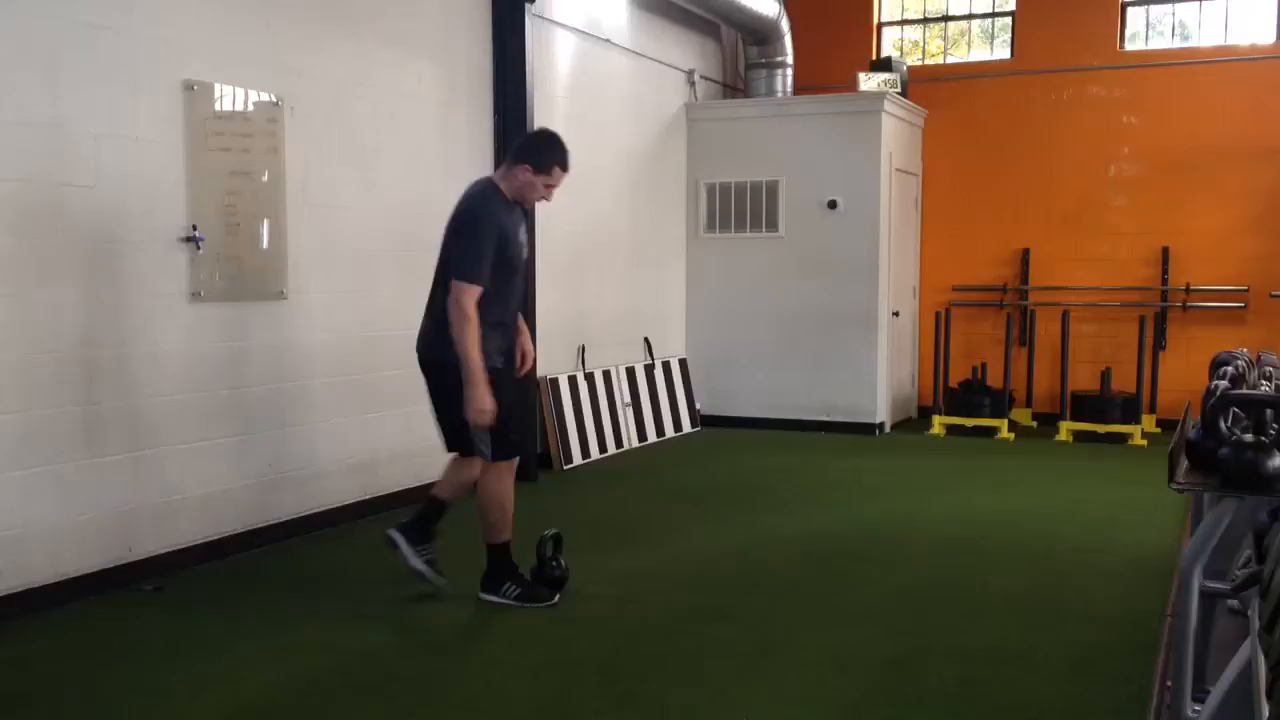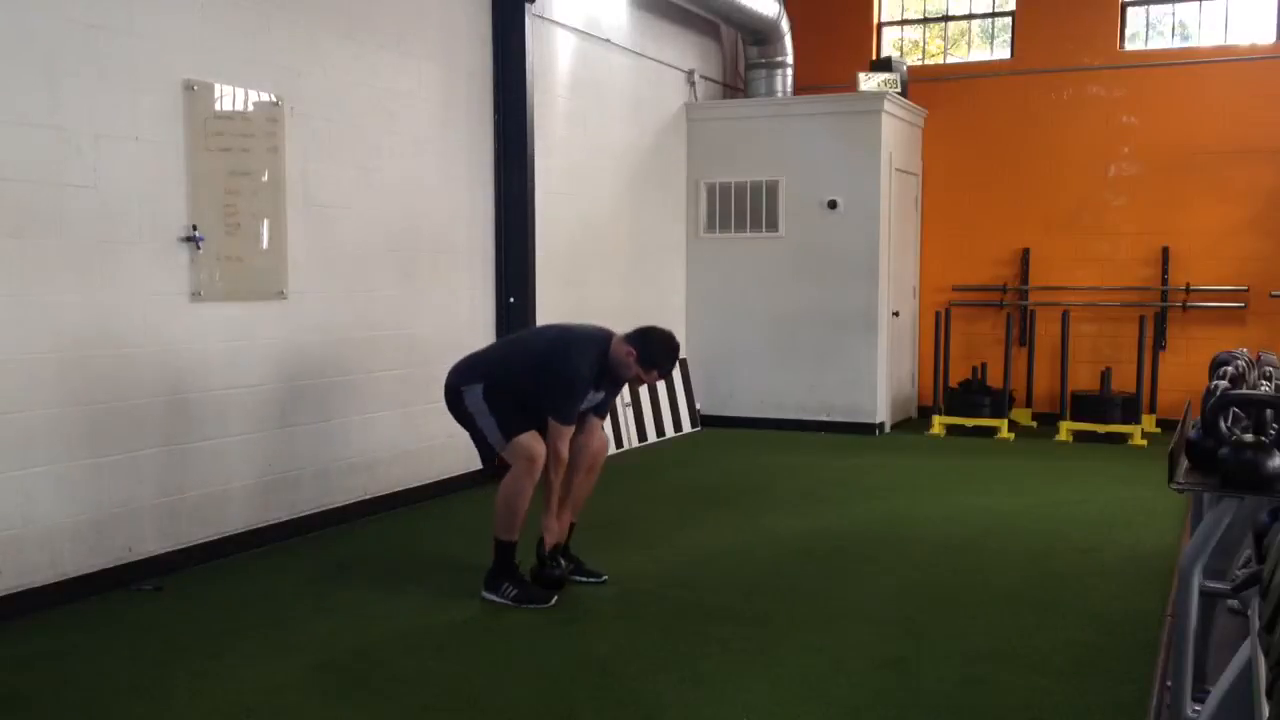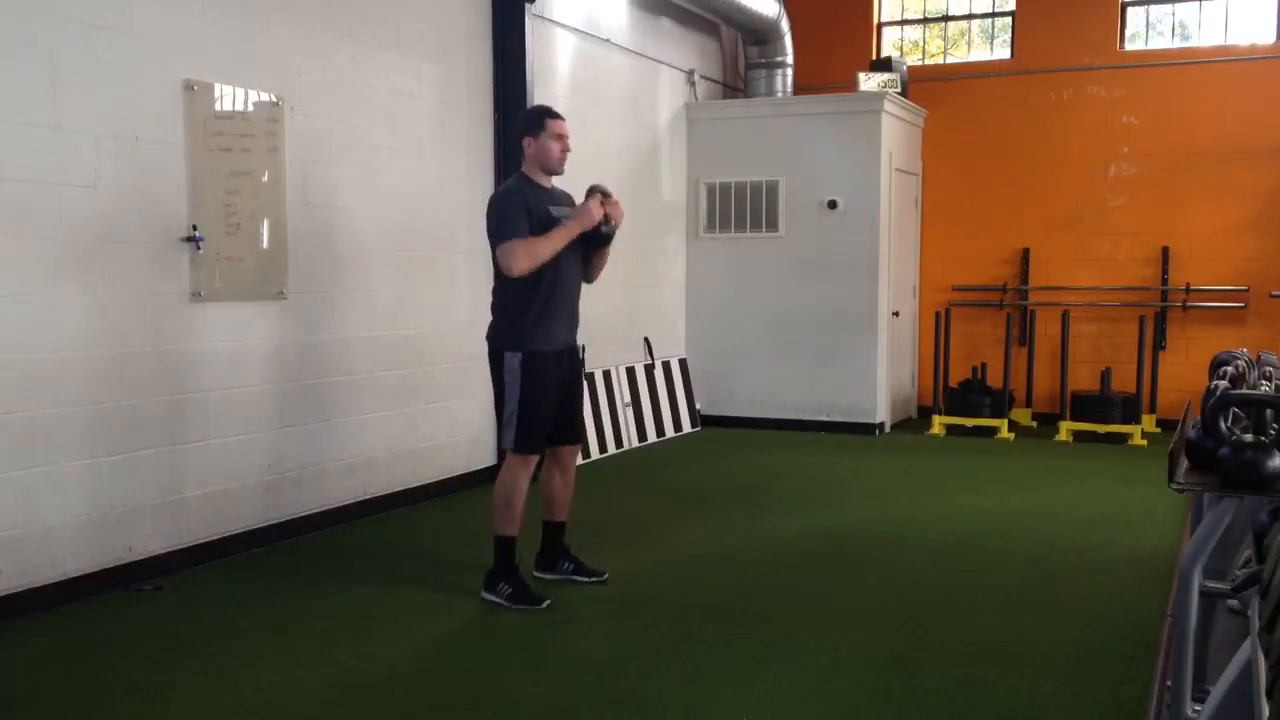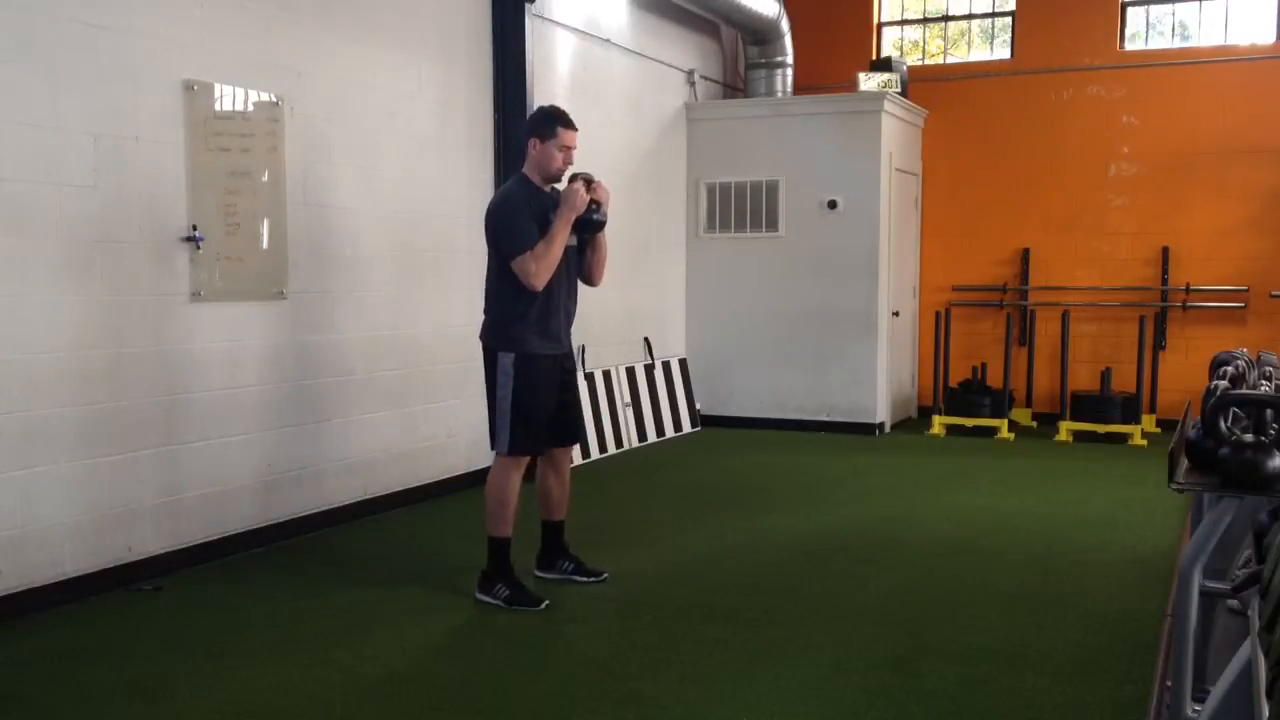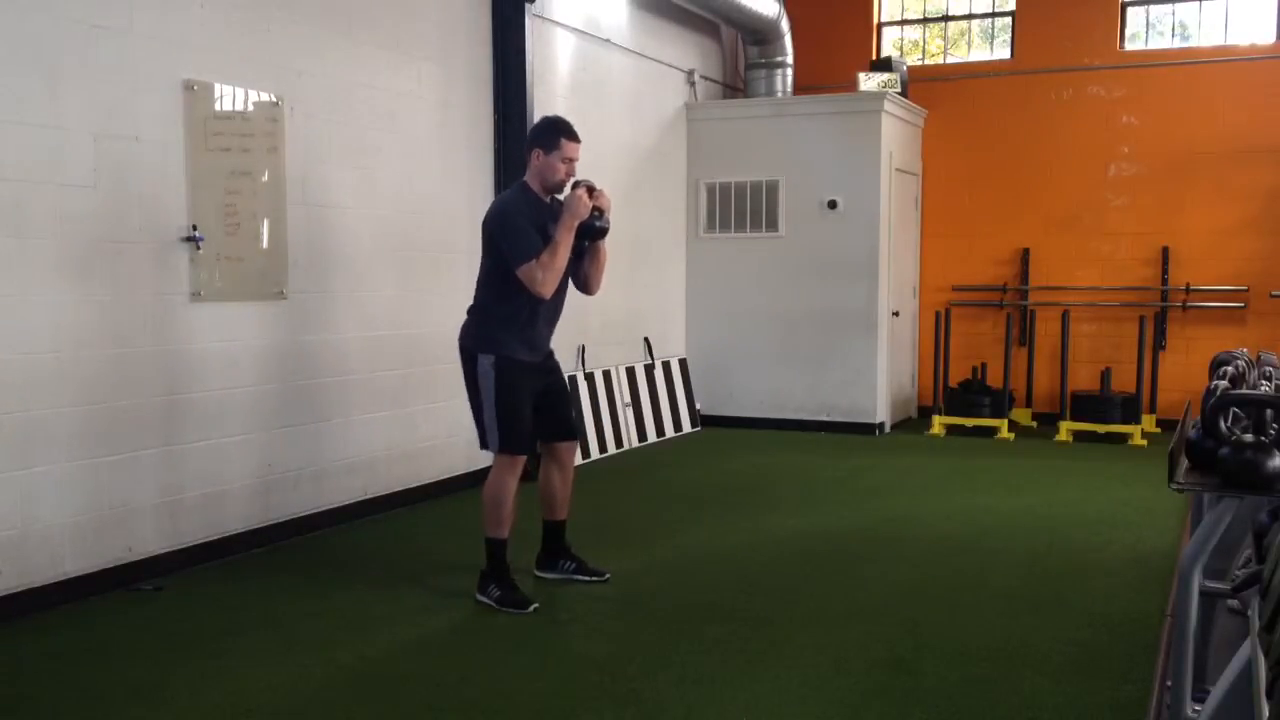
dt=1s
person 1, frame 1
left shoulder: (509, 205)
right shoulder: (482, 213)
right elbow: (462, 305)
left wrist: (520, 329)
right wrist: (476, 385)
left hip: (489, 349)
right hip: (462, 354)
left knee: (489, 452)
right knee: (501, 459)
left ankle: (418, 530)
right ankle: (500, 575)
person 1, frame 2
left shoulder: (613, 363)
right shoulder: (576, 362)
left elbow: (586, 437)
right elbow: (557, 447)
left wrist: (566, 509)
right wrist: (551, 515)
right hip: (476, 388)
left knee: (598, 446)
right knee: (531, 454)
left ankle: (558, 552)
right ankle: (501, 575)
person 1, frame 3
left shoulder: (564, 200)
right shoulder: (511, 198)
left elbow: (587, 271)
right elbow: (513, 263)
left wrist: (604, 229)
right wrist: (573, 223)
left hip: (562, 345)
right hip: (522, 349)
left knee: (565, 451)
right knee: (523, 455)
left ankle: (553, 554)
right ankle: (501, 574)
person 1, frame 4
left shoulder: (562, 201)
right shoulder: (512, 202)
left elbow: (592, 275)
right elbow: (534, 275)
right wrist: (566, 215)
left hip: (556, 347)
right hip: (517, 350)
left knee: (559, 452)
right knee: (514, 456)
left ankle: (553, 554)
right ankle: (496, 574)
person 1, frame 5
left shoulder: (558, 210)
right shoulder: (510, 210)
left elbow: (589, 284)
right elbow: (541, 284)
right wrist: (570, 222)
left hip: (536, 351)
right hip: (495, 351)
left knee: (563, 446)
right knee: (512, 456)
left ankle: (553, 553)
right ankle: (493, 575)
